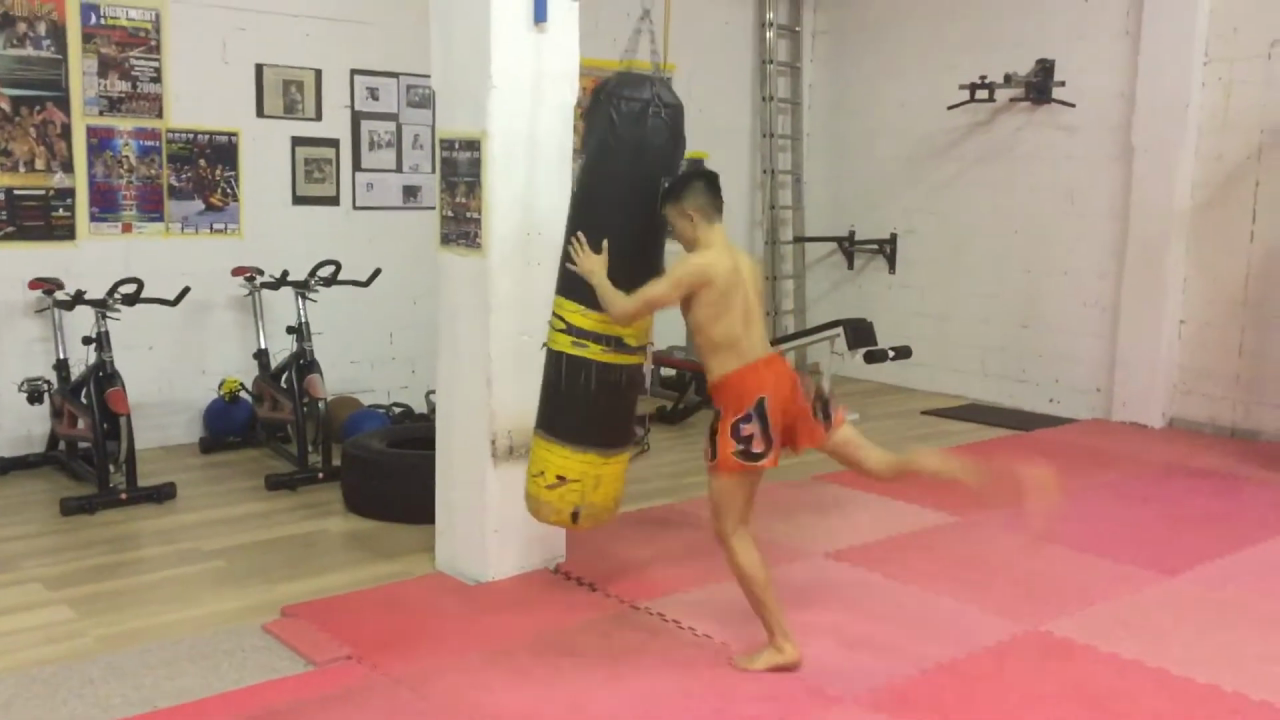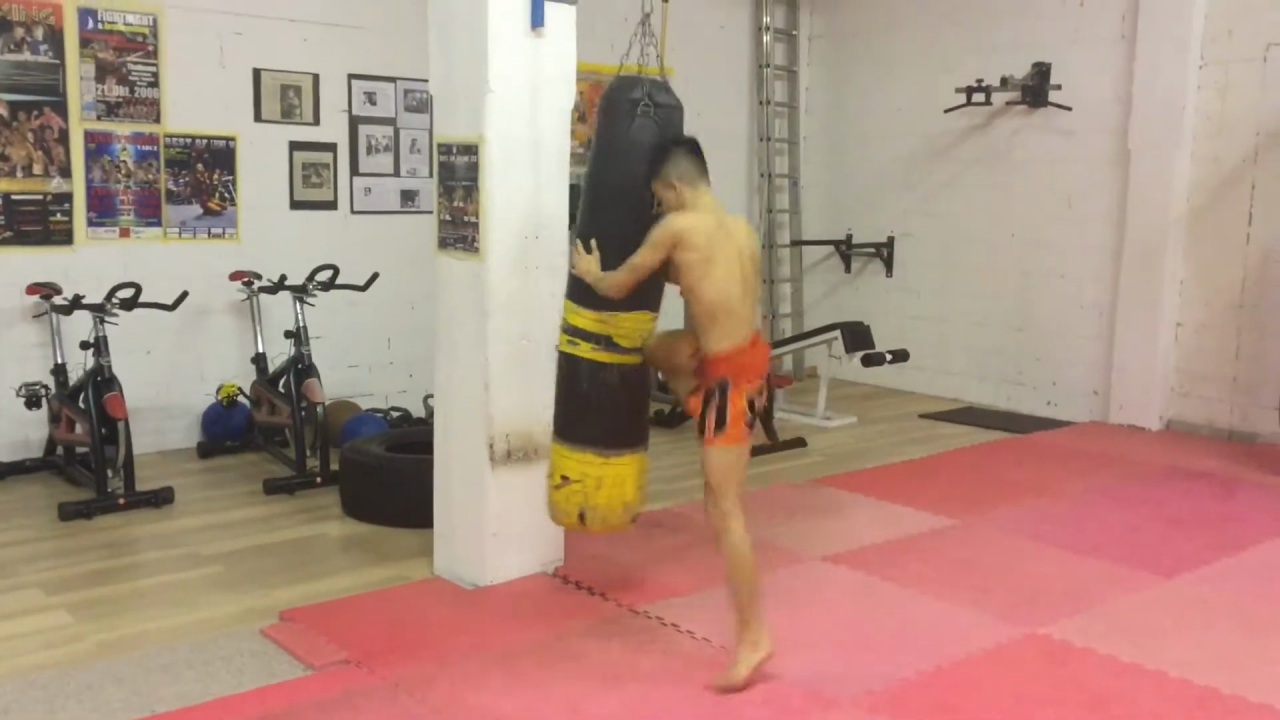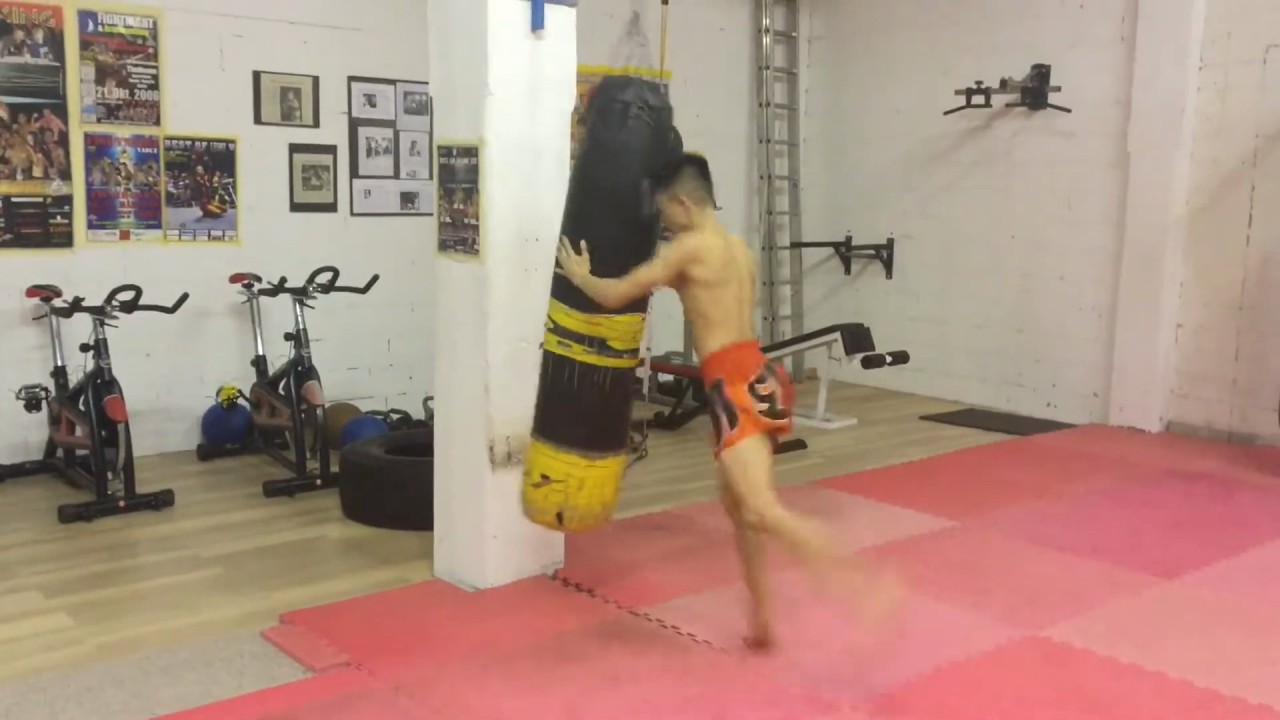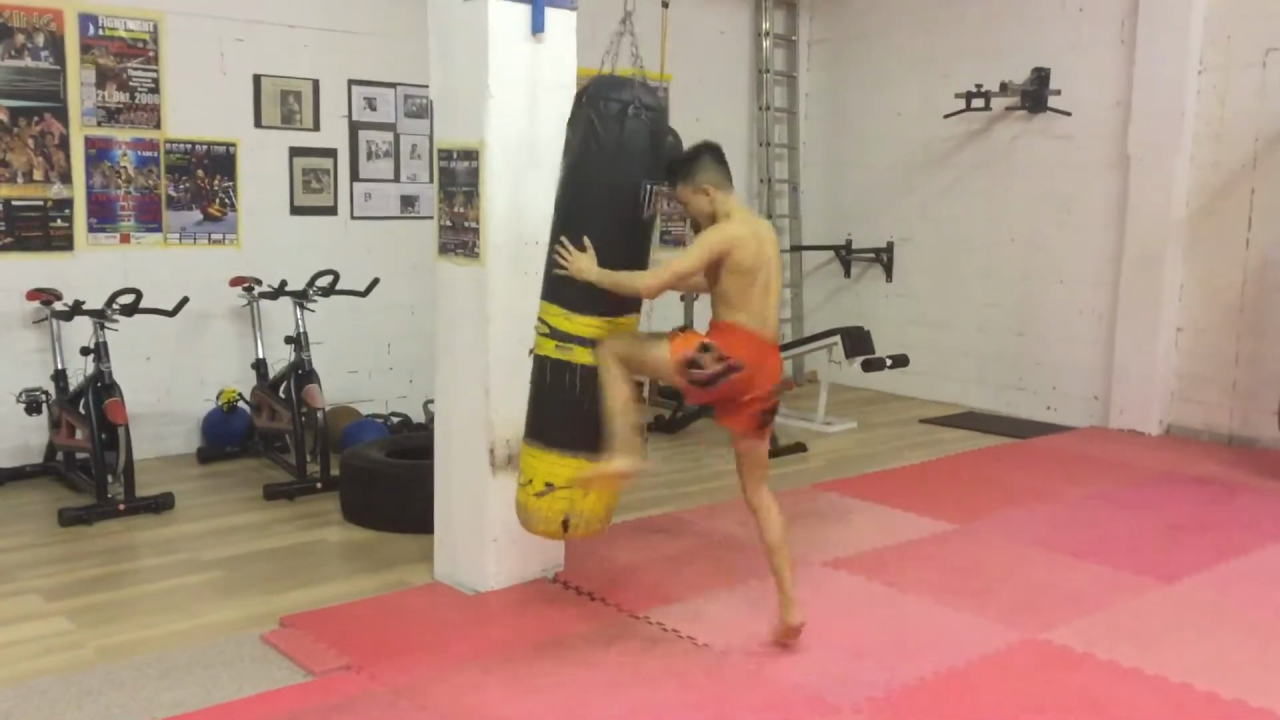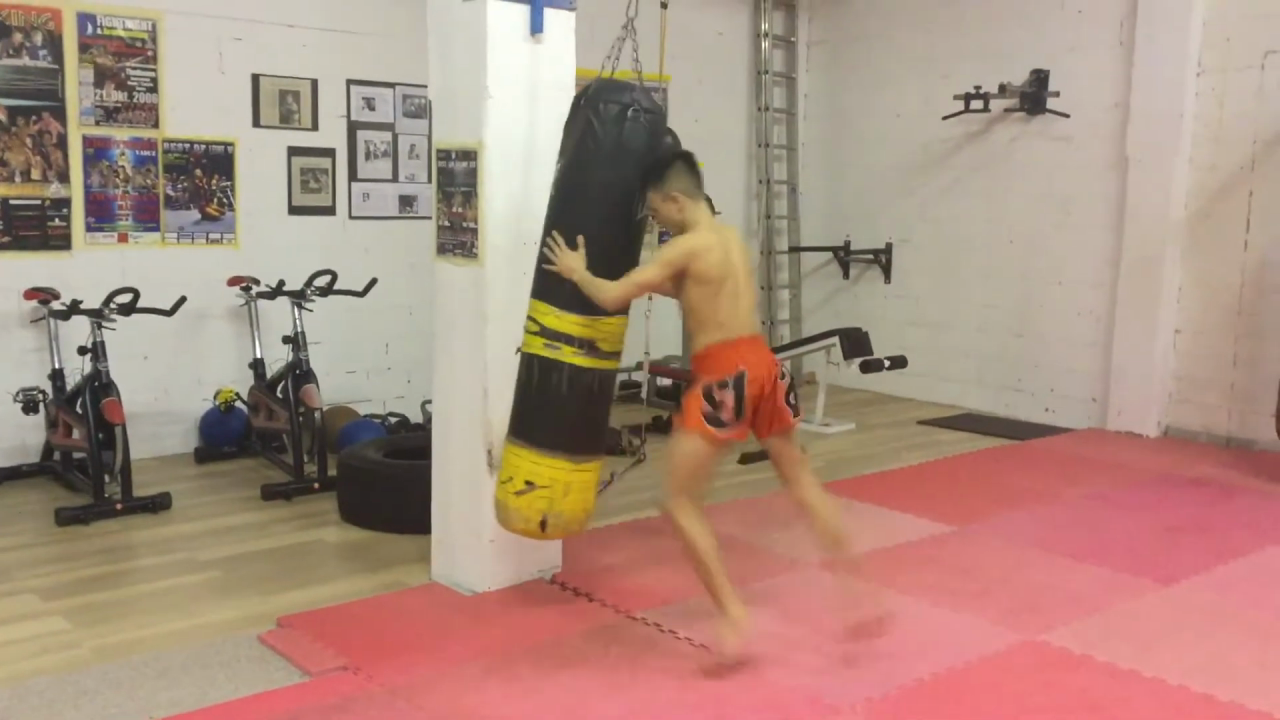
dt=0.3s
person 1, frame 1
left shoulder: (695, 267)
right shoulder: (741, 261)
left elbow: (623, 312)
left wrist: (596, 275)
left hip: (744, 399)
right hip: (781, 384)
left knee: (730, 531)
right knee: (879, 466)
left ankle: (781, 644)
right ankle: (982, 473)
person 1, frame 2
left shoulder: (678, 227)
right shoulder: (743, 229)
left elbow: (616, 287)
left wrist: (589, 270)
left hip: (731, 374)
right hip: (752, 353)
left knee: (723, 510)
right knee: (658, 346)
left ankle: (753, 639)
person 1, frame 3
left shoulder: (687, 248)
right shoulder: (738, 248)
left elbow: (612, 297)
left wrist: (579, 274)
left hip: (734, 380)
right hip: (752, 372)
left knee: (760, 510)
right knee: (734, 505)
right ankle: (761, 619)
person 1, frame 4
left shoulder: (724, 236)
right shoulder: (764, 230)
left elbow: (649, 287)
left wrist: (589, 271)
right wrist: (680, 275)
left hip: (726, 355)
right hip: (765, 367)
left knee: (610, 349)
right knee: (758, 492)
left ankle: (622, 452)
right ankle: (790, 610)
person 1, frame 5
left shoulder: (685, 247)
right shoulder: (731, 238)
left elbow: (612, 298)
left wrist: (576, 272)
right wrist: (651, 279)
left hip: (725, 376)
right hip: (765, 368)
left knee: (679, 503)
right knee: (804, 486)
left ankle: (733, 622)
